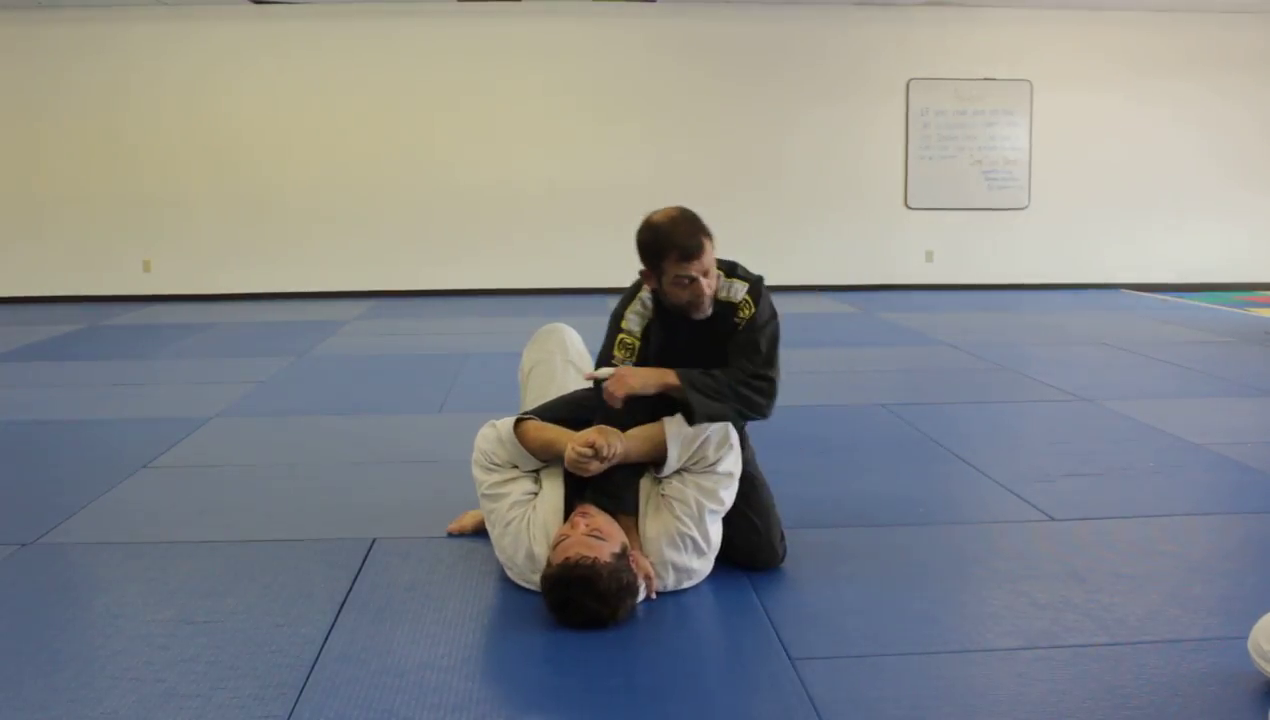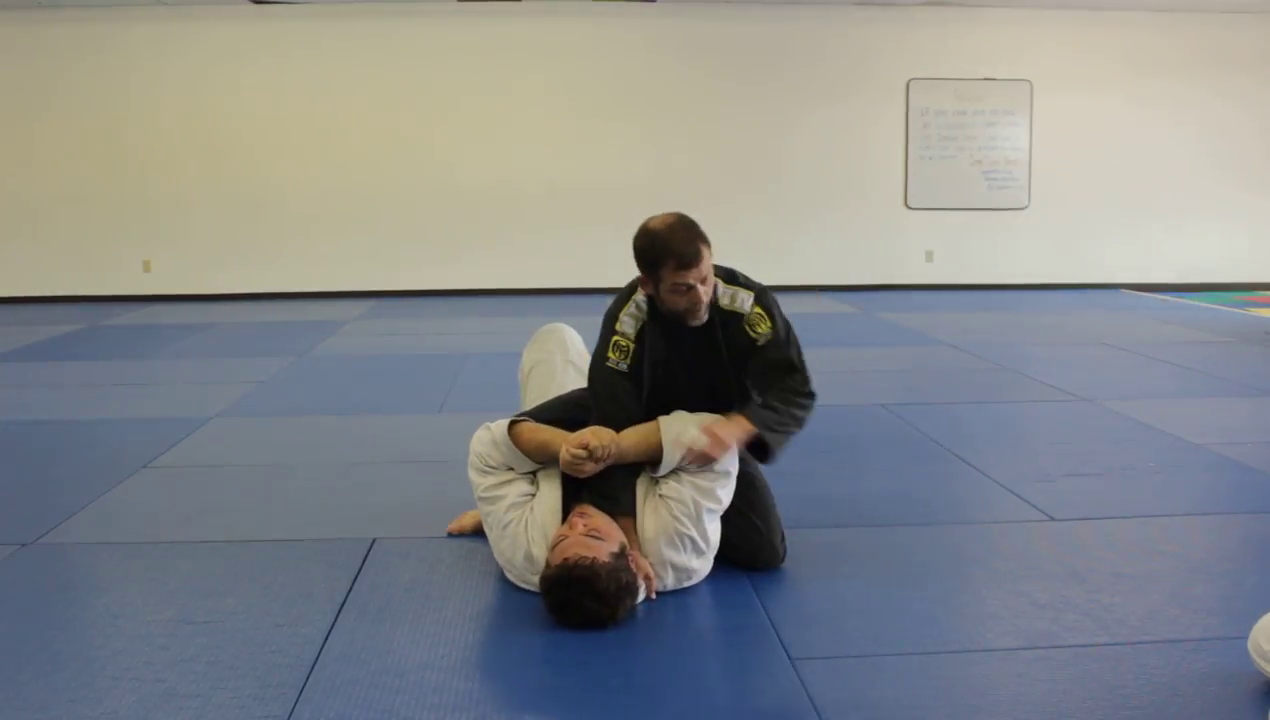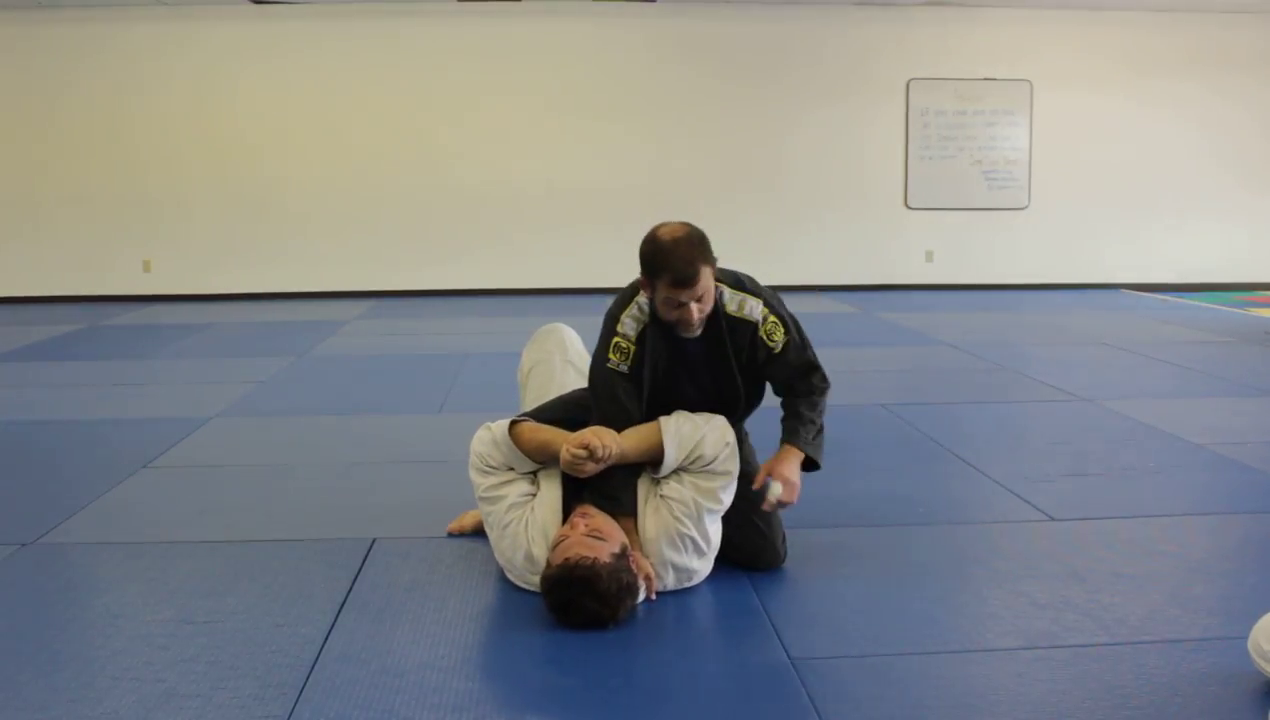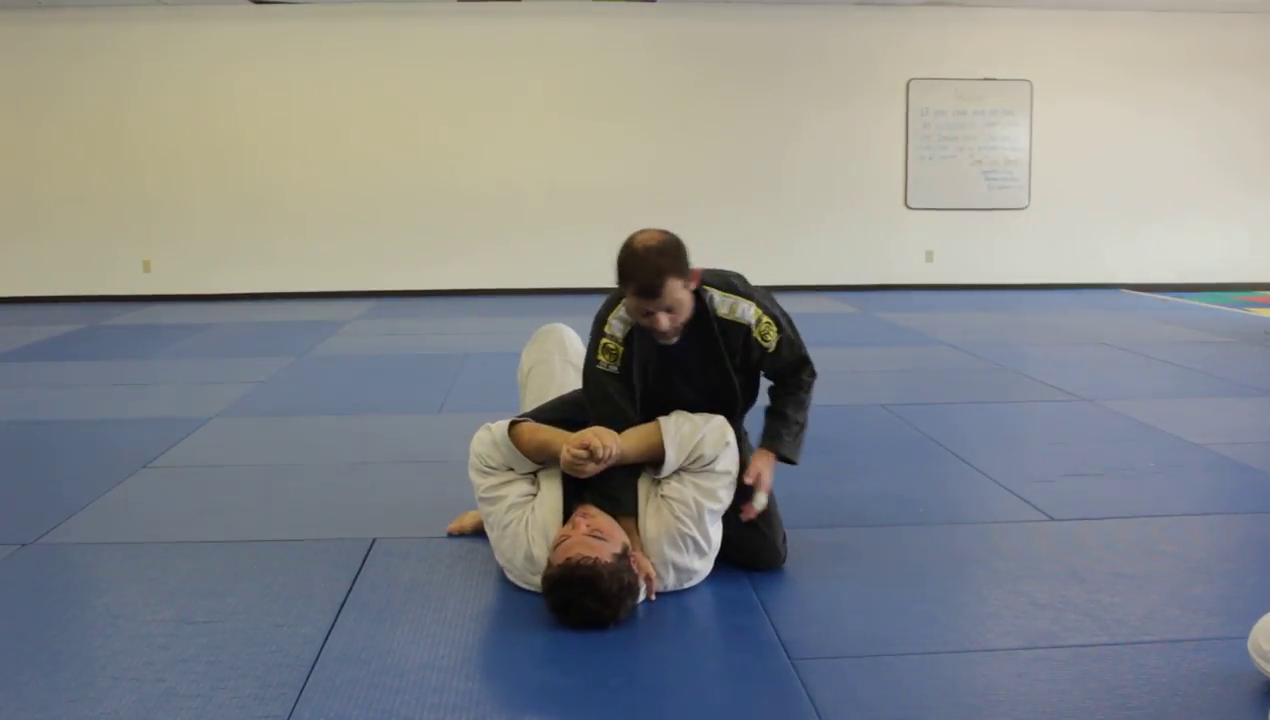
dt=0.2s
person 1, frame 1
left shoulder: (746, 297)
right shoulder: (633, 318)
left elbow: (758, 391)
right elbow: (614, 429)
left wrist: (665, 378)
left knee: (765, 552)
person 1, frame 2
left shoulder: (750, 305)
right shoulder: (626, 321)
left elbow: (795, 396)
right elbow: (614, 429)
left wrist: (740, 426)
left hip: (722, 441)
left knee: (764, 552)
person 1, frame 3
left shoulder: (754, 309)
right shoulder: (627, 321)
left elbow: (808, 384)
right elbow: (616, 431)
left wrist: (791, 454)
left knee: (764, 553)
person 1, frame 4
left shoulder: (744, 309)
right shoulder: (613, 326)
left elbow: (796, 376)
right elbow: (613, 433)
left wrist: (769, 452)
left knee: (765, 554)
person 2, frame 1
left shoulder: (525, 550)
right shoulder: (680, 555)
left elbow: (494, 443)
right elbow: (716, 438)
left wrist: (569, 443)
right wrist: (620, 450)
left knee: (556, 338)
person 2, frame 2
left shoulder: (523, 552)
right shoulder: (680, 556)
left elbow: (488, 445)
left wrist: (564, 444)
right wrist: (615, 450)
left knee: (556, 338)
person 2, frame 3
left shoulder: (523, 552)
right shoulder: (680, 552)
left elbow: (490, 445)
right elbow: (712, 438)
left wrist: (564, 444)
right wrist: (618, 450)
left knee: (555, 338)
person 2, frame 4
left shoulder: (524, 551)
right shoulder: (682, 553)
left elbow: (490, 446)
right elbow: (713, 436)
left wrist: (564, 444)
right wrist: (617, 451)
left knee: (555, 338)
